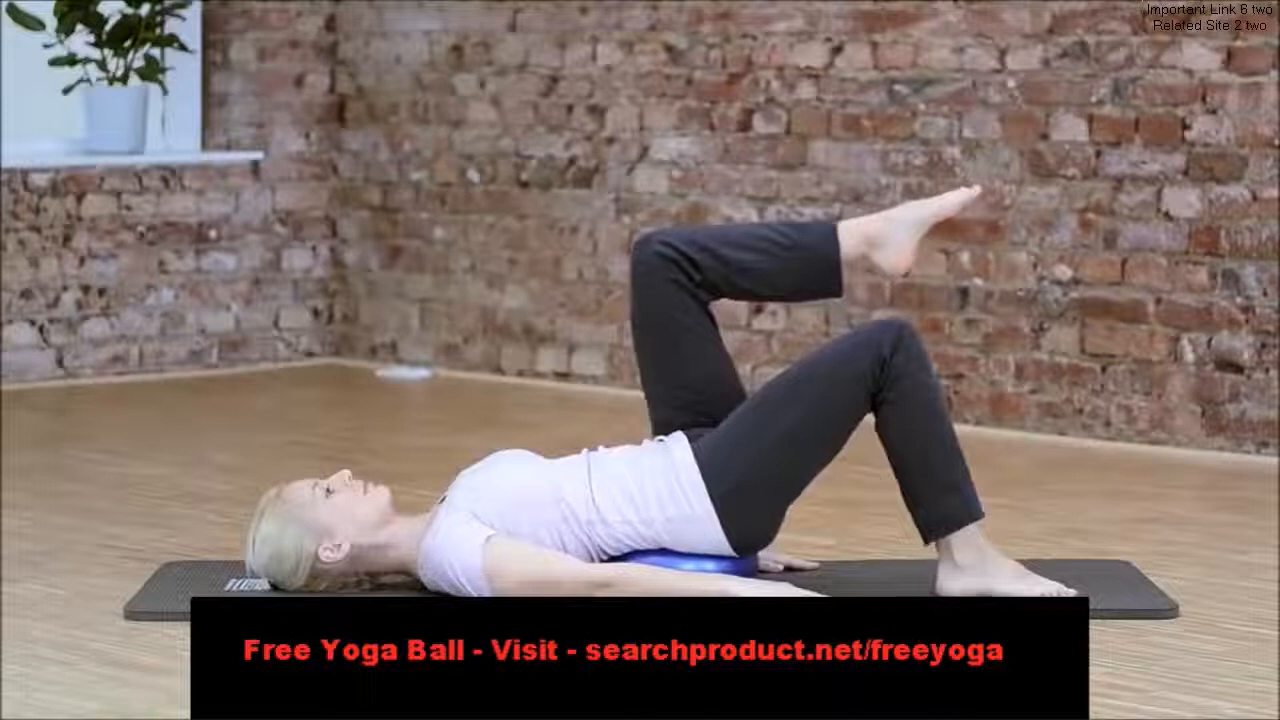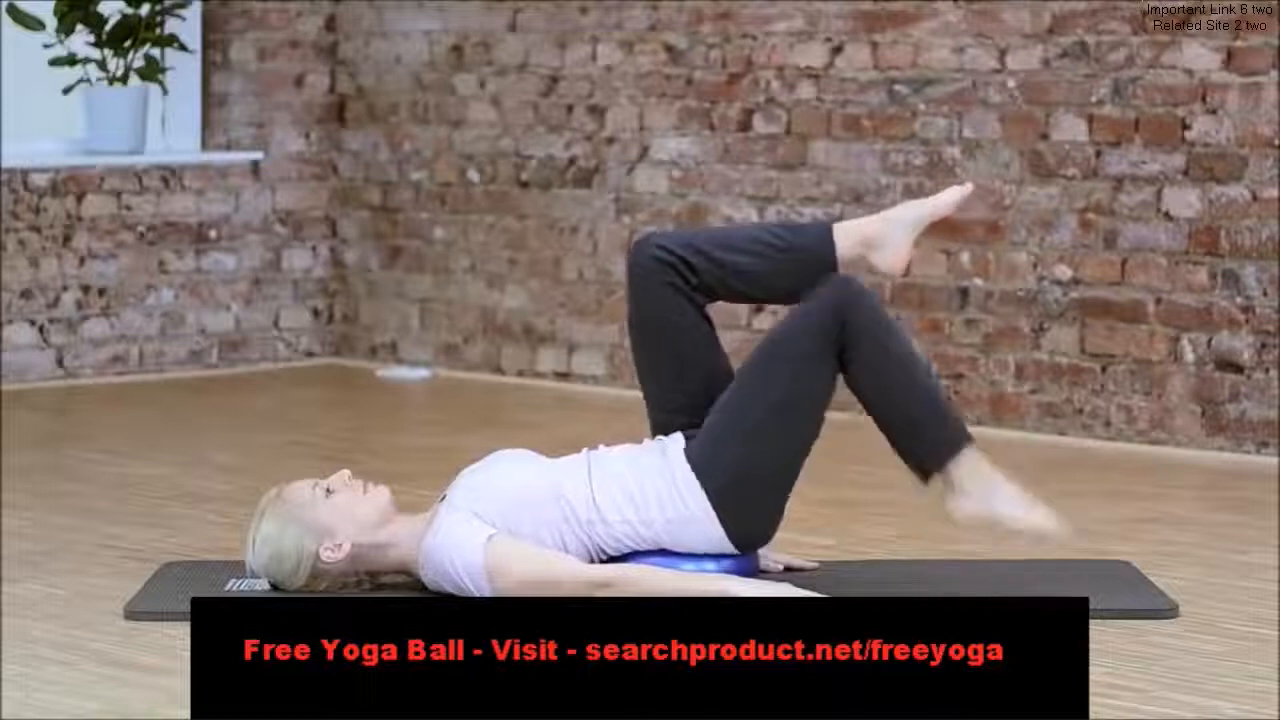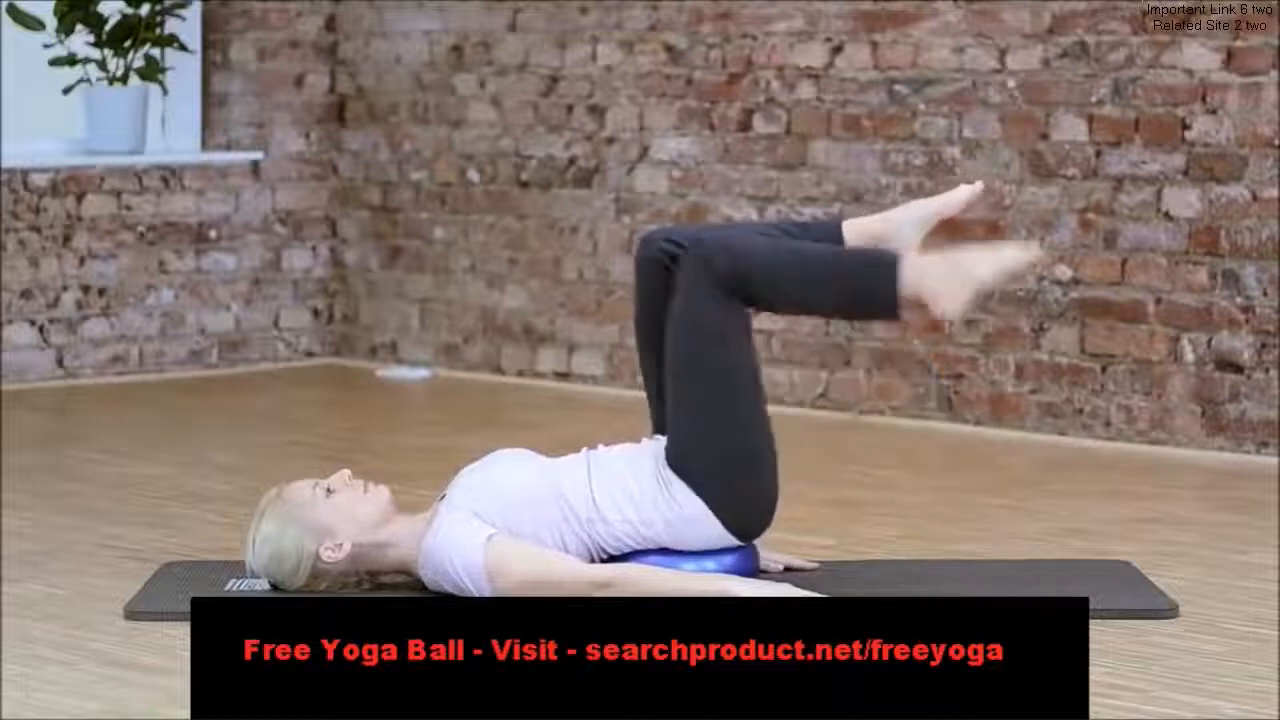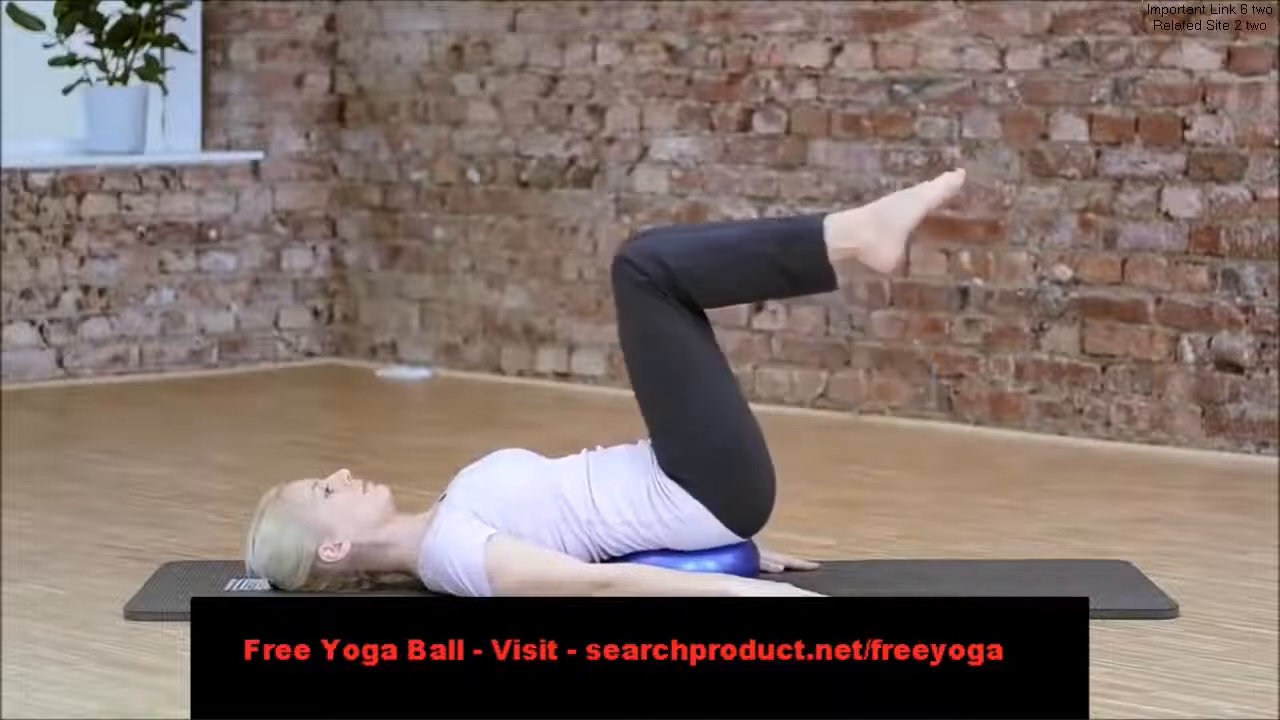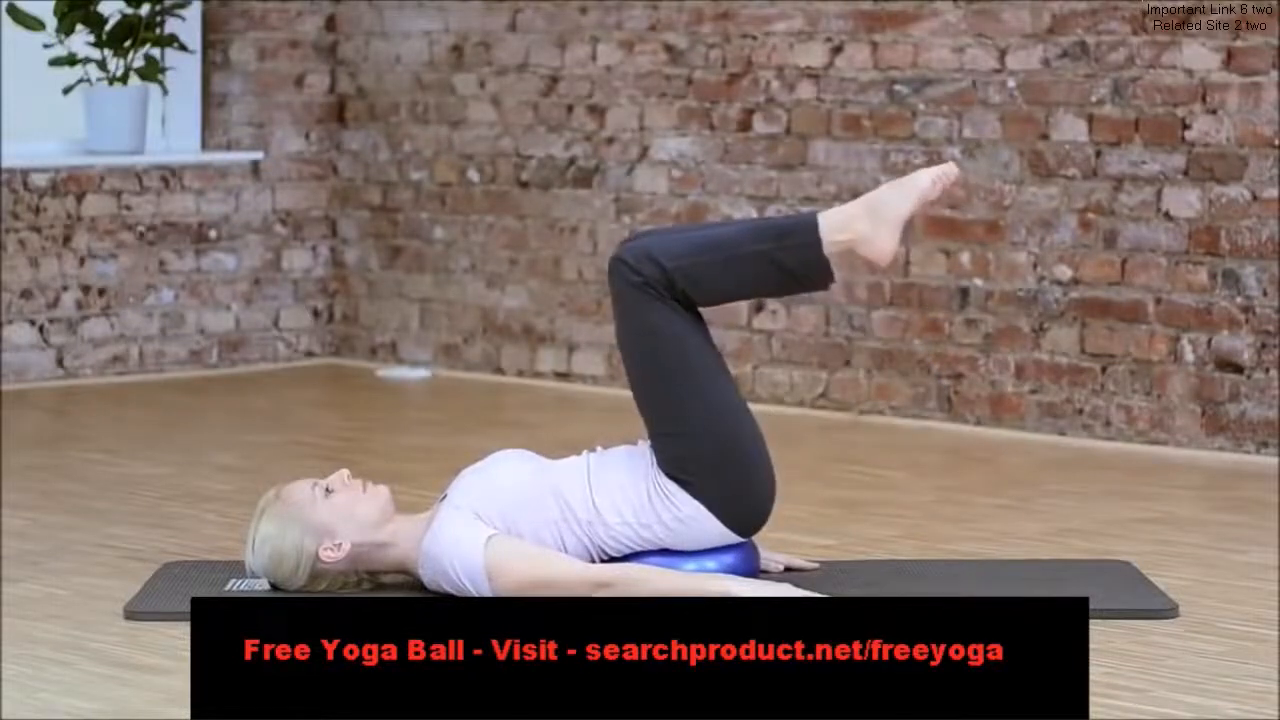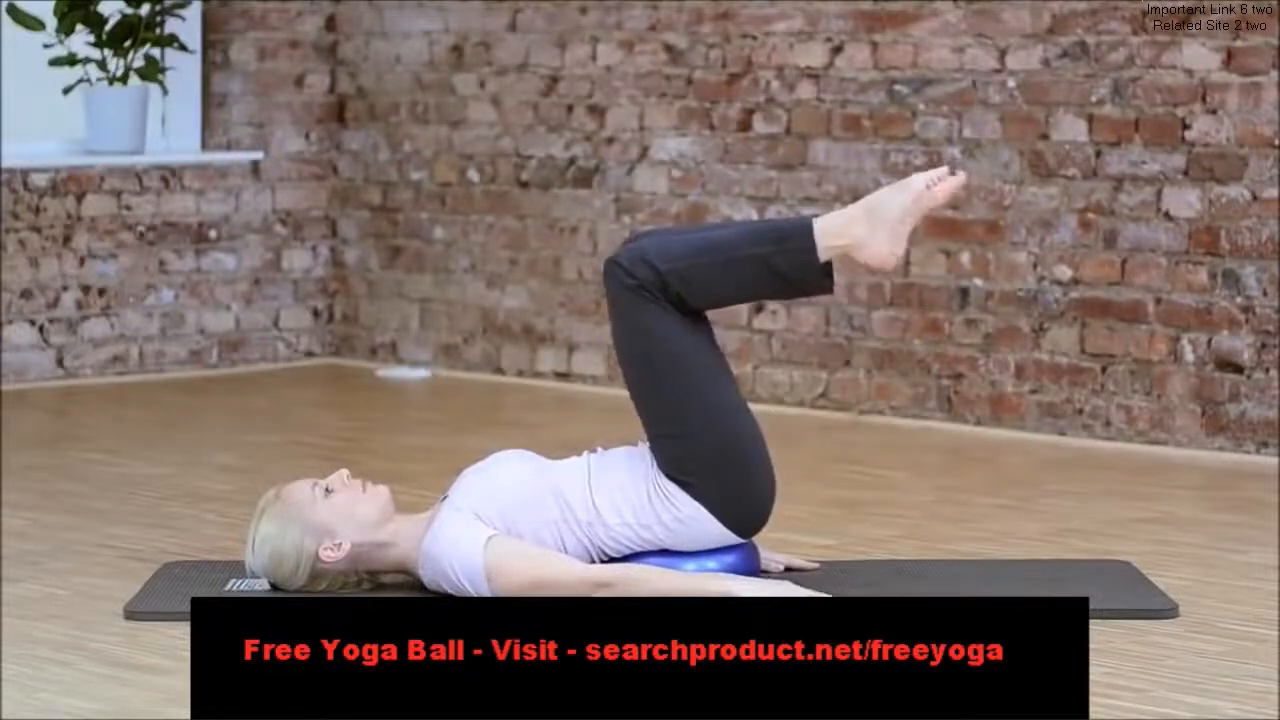
dt=0.4s
person 1, frame 1
left shoulder: (450, 517)
right shoulder: (448, 554)
right elbow: (600, 582)
right wrist: (748, 591)
left hip: (689, 463)
right hip: (717, 491)
left knee: (662, 256)
right knee: (887, 348)
left ankle: (866, 238)
right ankle: (965, 555)
person 1, frame 2
left shoulder: (450, 520)
right shoulder: (448, 555)
right elbow: (598, 582)
right wrist: (754, 592)
left hip: (684, 470)
right hip: (715, 493)
left knee: (658, 259)
right knee: (836, 304)
left ankle: (866, 237)
right ankle: (964, 474)
person 1, frame 3
left shoulder: (453, 515)
right shoulder: (448, 551)
right elbow: (600, 582)
right wrist: (752, 592)
left hip: (685, 486)
right hip: (710, 494)
left knee: (667, 254)
right knee: (707, 266)
left ankle: (882, 240)
right ankle: (918, 279)
person 1, frame 4
left shoulder: (450, 516)
right shoulder: (447, 552)
right elbow: (598, 582)
right wrist: (747, 591)
left hip: (693, 492)
right hip: (712, 493)
left knee: (649, 266)
right knee: (643, 270)
left ankle: (853, 231)
right ankle: (852, 235)
person 1, frame 5
left shoulder: (451, 517)
right shoulder: (448, 552)
right elbow: (600, 583)
right wrist: (743, 591)
left hip: (700, 499)
right hip: (712, 494)
left knee: (647, 262)
right knee: (640, 271)
left ankle: (848, 231)
right ankle: (847, 228)
person 1, frame 6
left shoulder: (448, 519)
right shoulder: (446, 554)
right elbow: (599, 581)
right wrist: (742, 585)
left hip: (694, 495)
right hip: (711, 494)
left knee: (649, 258)
right knee: (635, 274)
left ankle: (843, 237)
right ankle: (845, 231)
